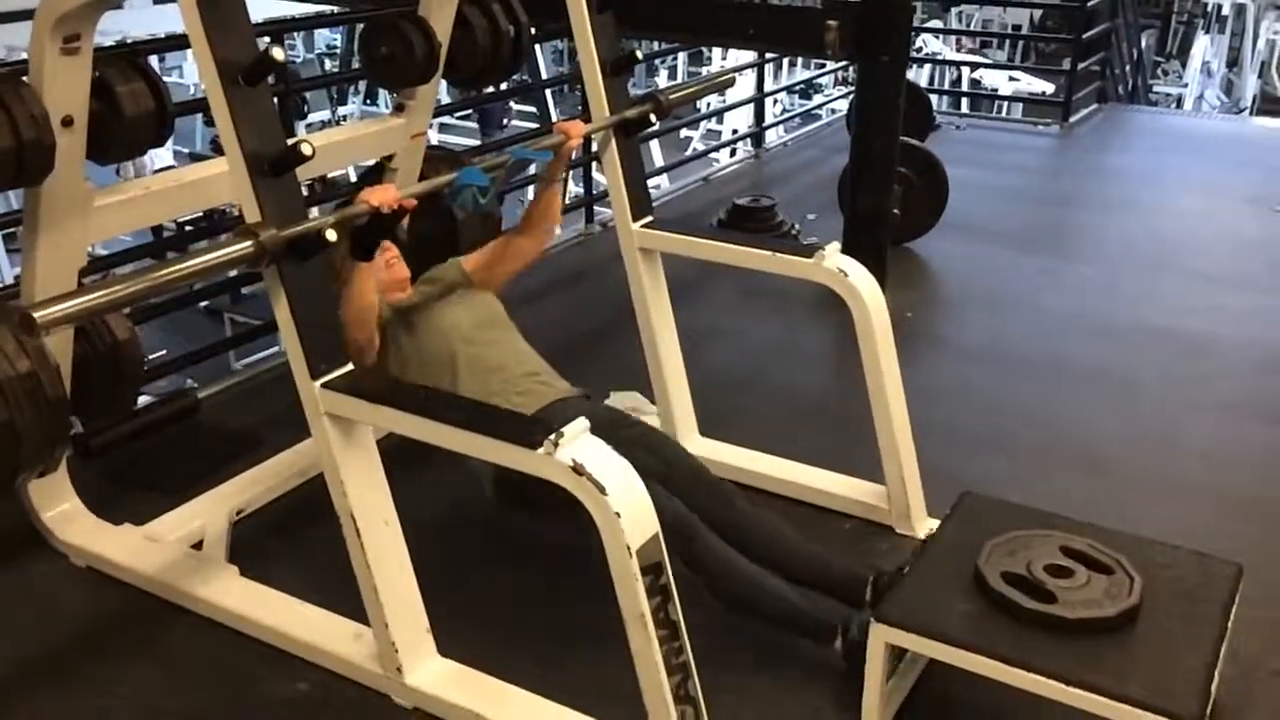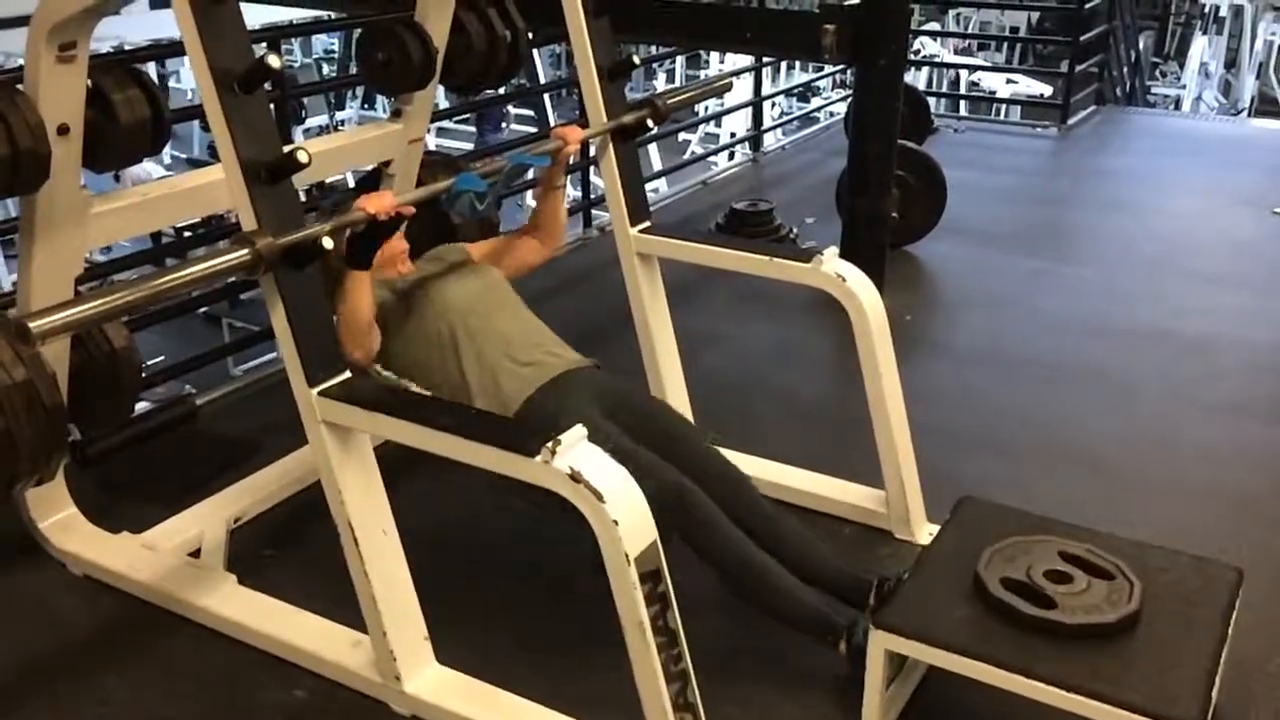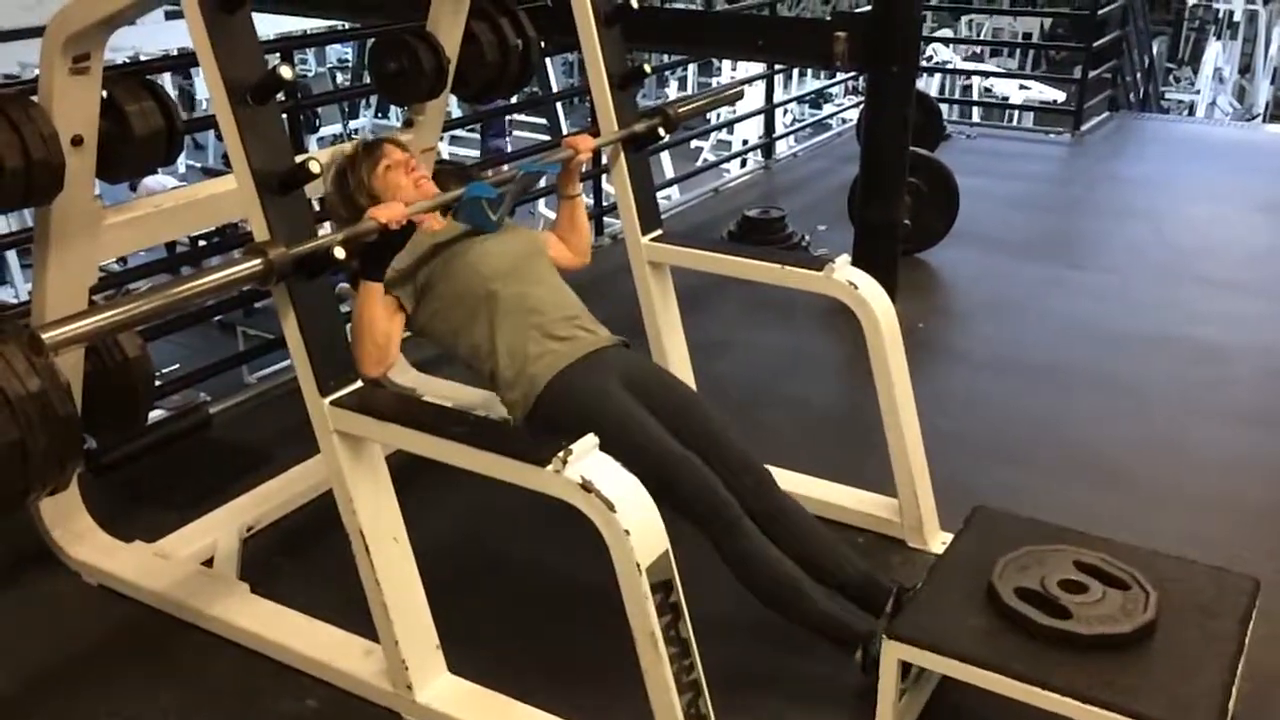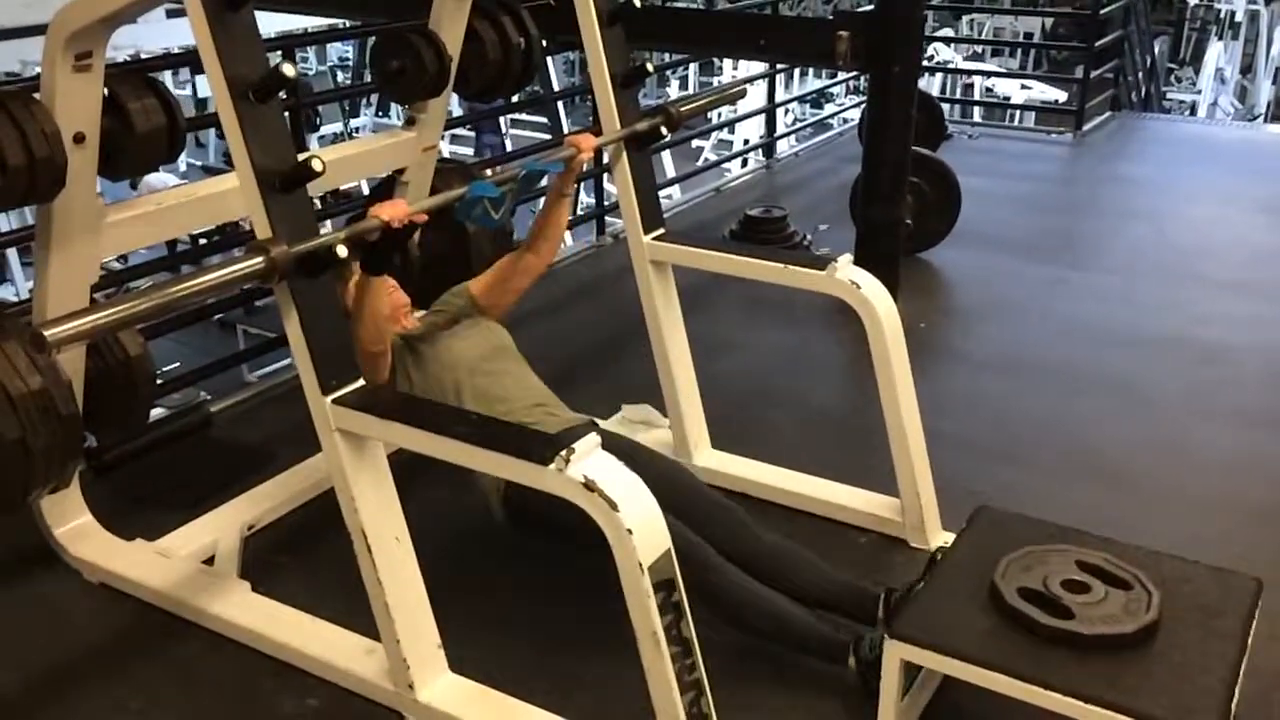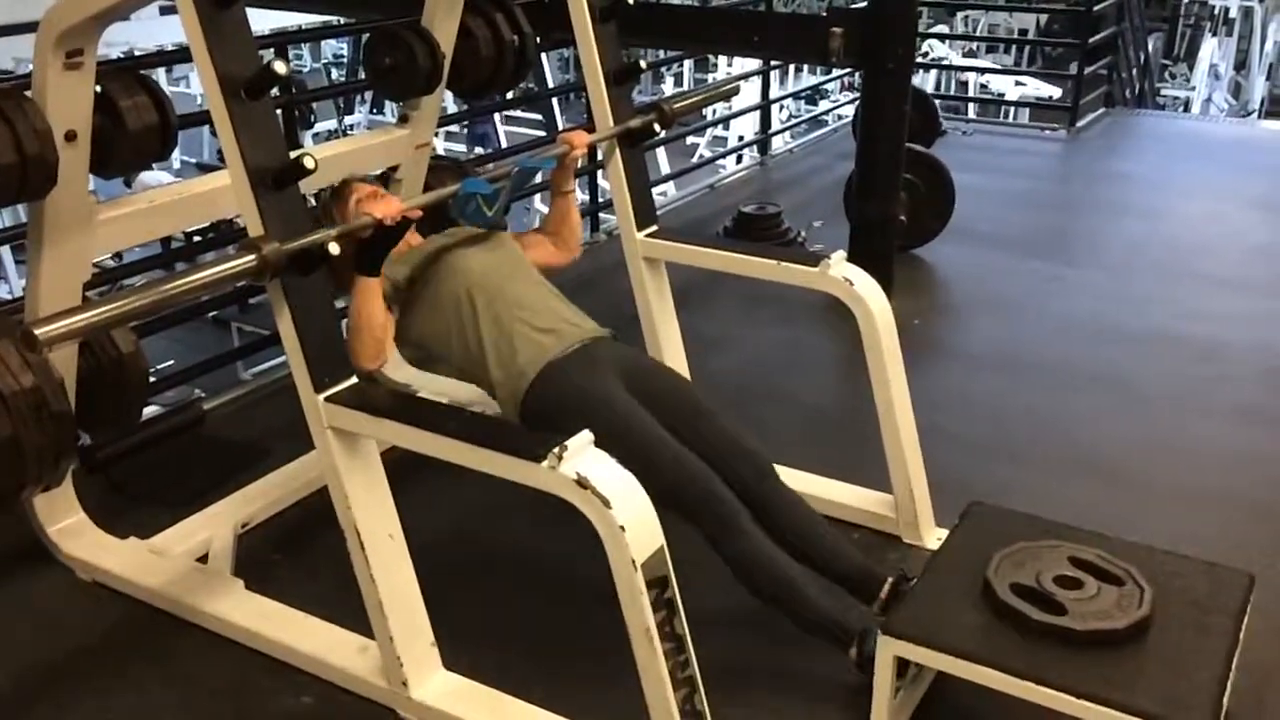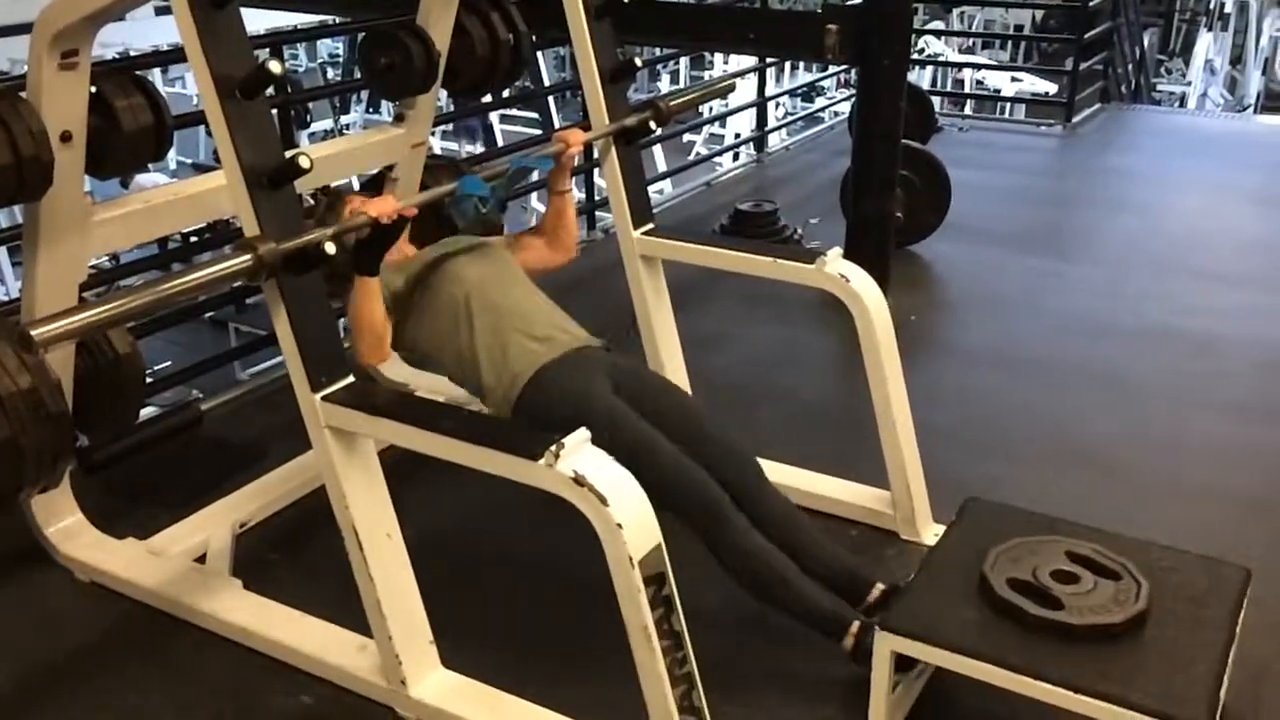
dt=0.5s
person 1, frame 1
left shoulder: (443, 282)
right shoulder: (381, 332)
left elbow: (533, 236)
right elbow: (357, 344)
left wrist: (556, 166)
right wrist: (361, 244)
left hip: (578, 407)
left knee: (720, 500)
right knee: (681, 530)
left ankle: (868, 590)
right ankle: (843, 632)
person 1, frame 2
left shoulder: (445, 256)
right shoulder: (378, 303)
left elbow: (544, 241)
right elbow: (358, 350)
left wrist: (554, 169)
right wrist: (360, 252)
left hip: (587, 380)
right hip: (536, 414)
left knee: (731, 488)
right knee: (691, 513)
left ankle: (869, 593)
right ankle: (848, 634)
person 1, frame 3
left shoulder: (482, 222)
right shoulder: (402, 265)
left elbow: (576, 252)
right elbow: (373, 365)
left wrist: (570, 176)
right wrist: (372, 258)
left hip: (615, 359)
right hip: (560, 390)
left knee: (753, 485)
right knee: (718, 511)
left ankle: (886, 599)
right ankle: (867, 642)
person 1, frame 4
left shoulder: (455, 311)
right shoulder: (393, 363)
left elbow: (534, 256)
right elbow: (369, 350)
left wrist: (565, 178)
left hip: (584, 434)
left knee: (729, 525)
right knee: (690, 556)
left ankle: (878, 605)
right ankle: (857, 650)
person 1, frame 5
left shoulder: (456, 239)
right shoulder: (392, 285)
left elbow: (562, 247)
right elbow: (367, 359)
left wrist: (563, 173)
right wrist: (368, 256)
left hip: (608, 352)
right hip: (553, 387)
left knee: (753, 475)
right knee: (713, 505)
left ankle: (880, 589)
right ankle: (860, 637)
person 1, frame 6
left shoulder: (457, 248)
right shoulder: (391, 291)
left elbow: (558, 247)
right elbow: (371, 355)
left wrist: (560, 174)
right wrist: (368, 254)
left hip: (598, 362)
right hip: (542, 393)
left knee: (740, 473)
right knee: (702, 499)
left ankle: (870, 593)
right ankle: (853, 632)
